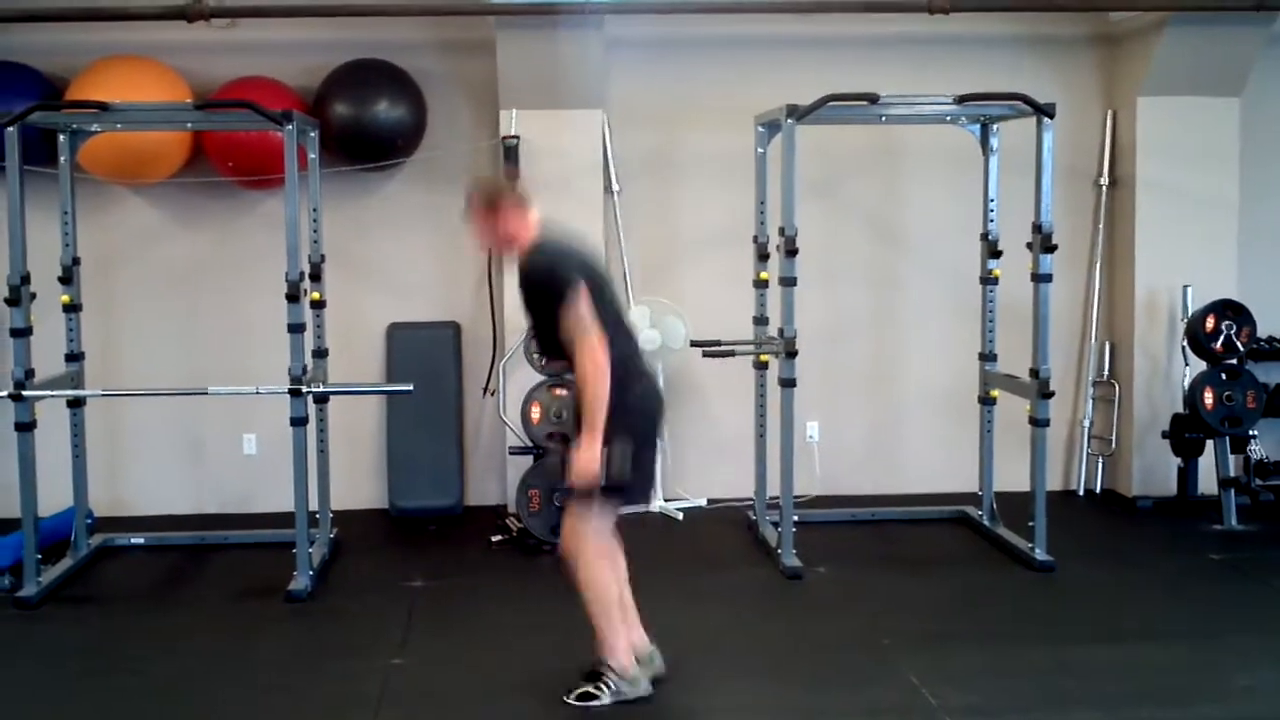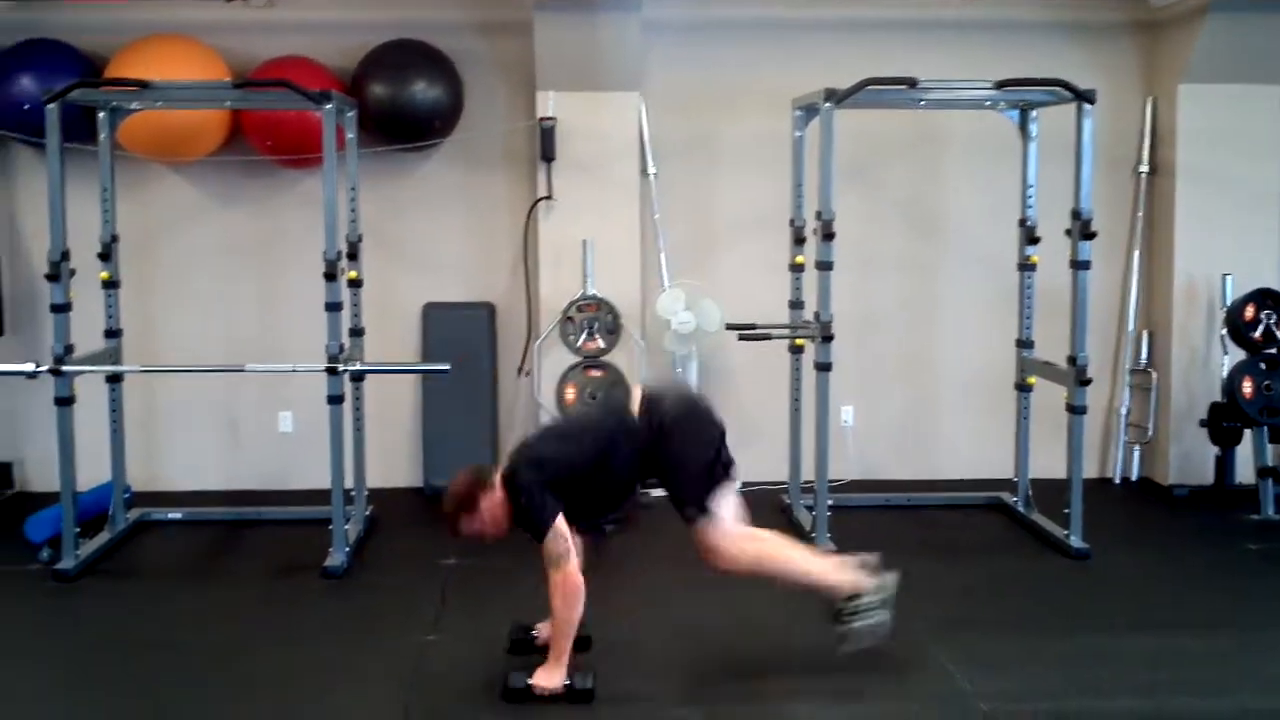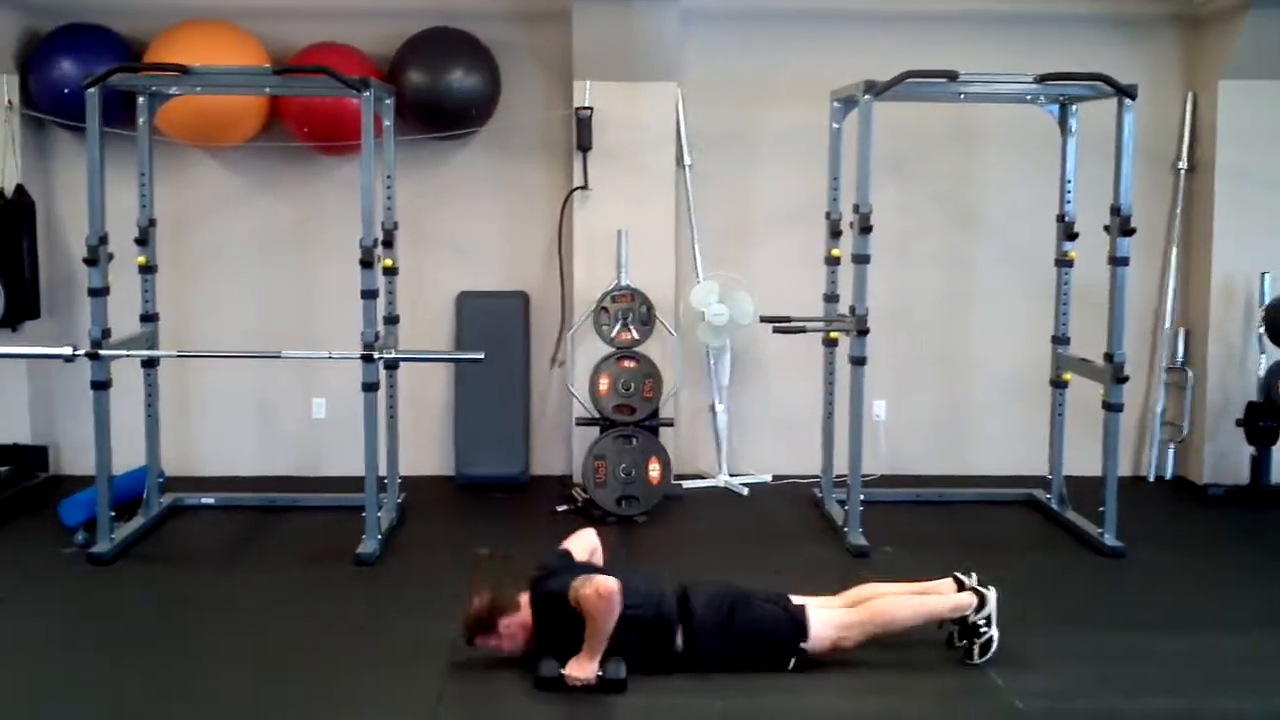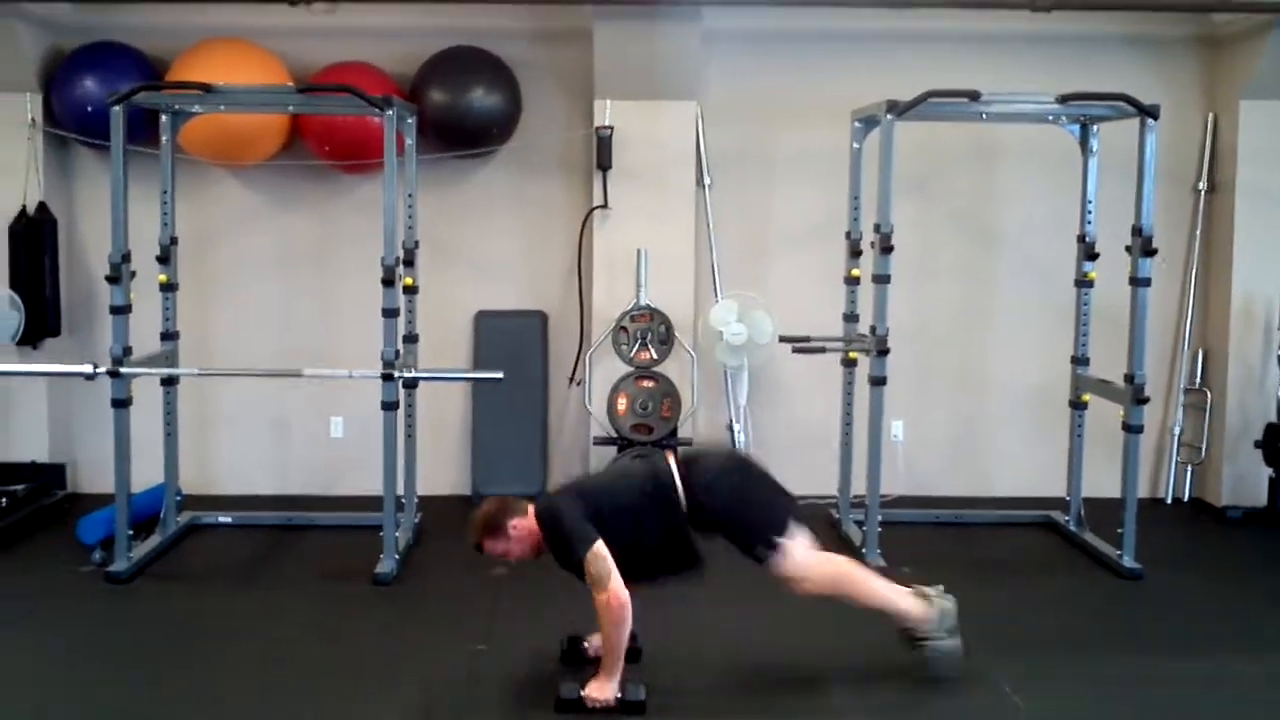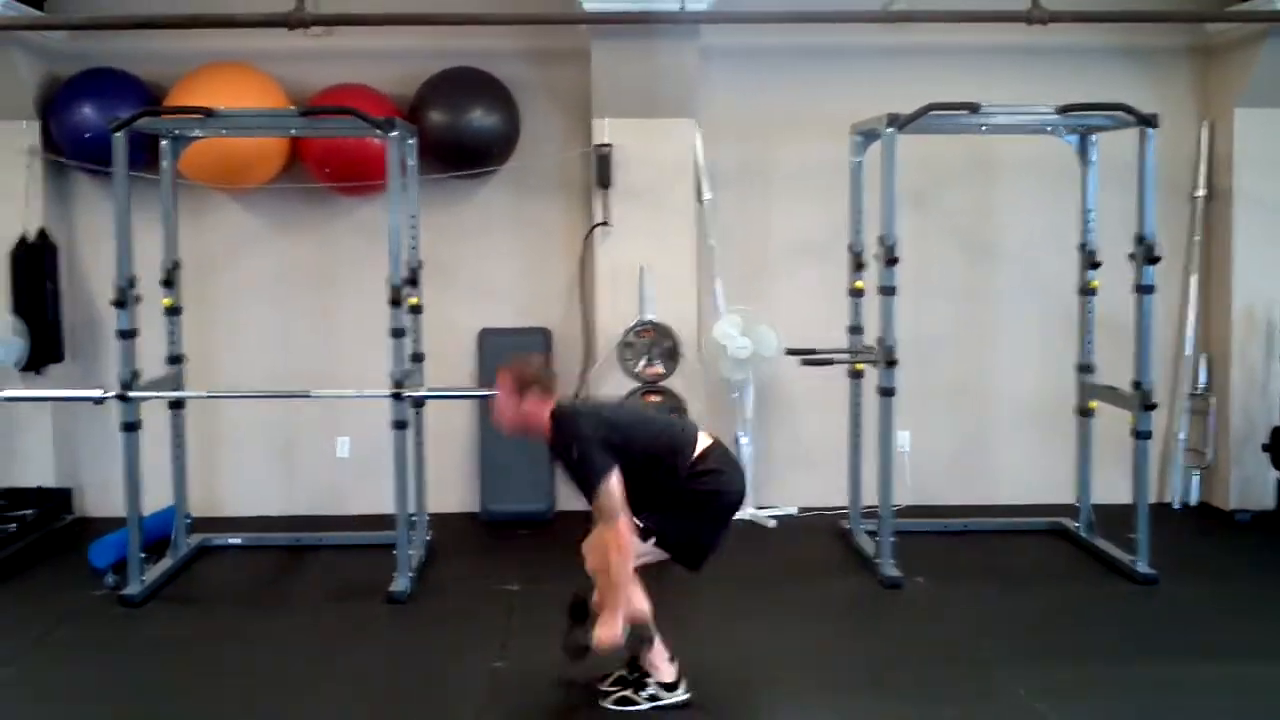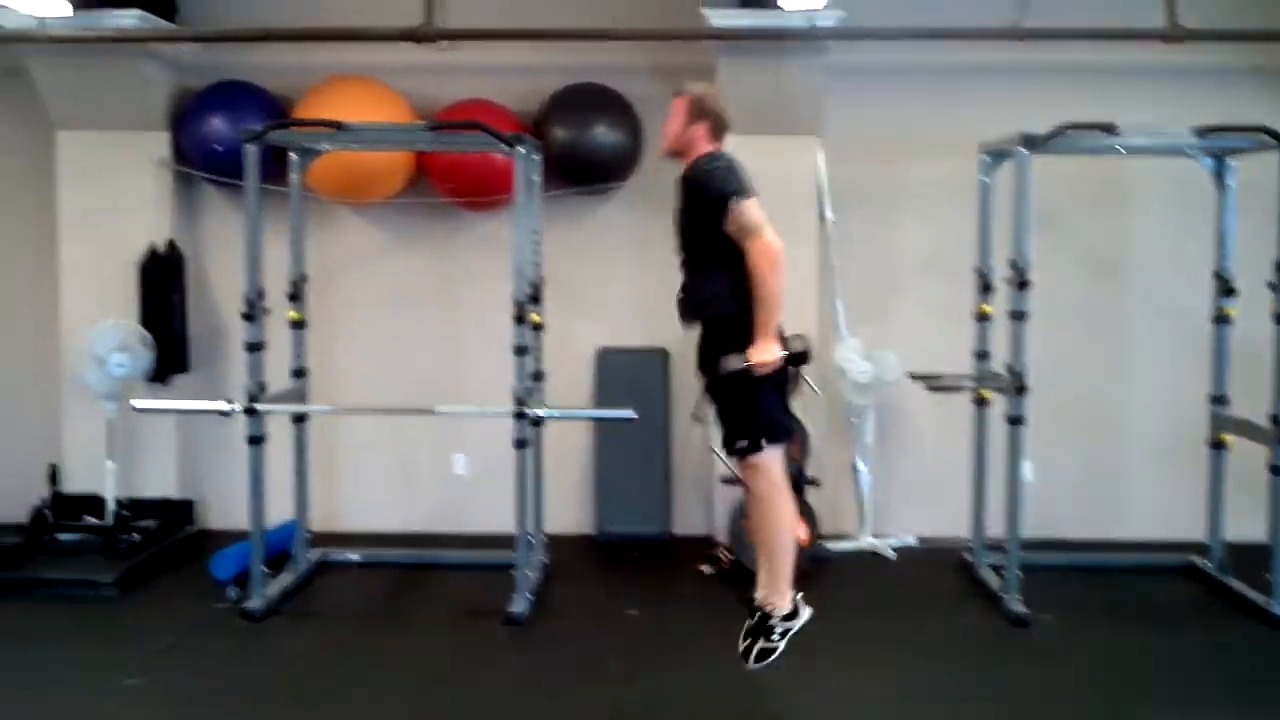
dt=0.4s
person 1, frame 1
left shoulder: (546, 261)
right shoulder: (551, 256)
left elbow: (592, 347)
left wrist: (590, 443)
right wrist: (590, 431)
left hip: (623, 408)
right hip: (625, 402)
left knee: (579, 536)
right knee: (593, 530)
left ankle: (622, 669)
right ankle: (636, 648)
person 1, frame 2
left shoulder: (524, 488)
left elbow: (568, 577)
right elbow: (567, 553)
left wrist: (556, 664)
right wrist: (558, 623)
left hip: (668, 431)
right hip: (663, 417)
left knee: (725, 547)
right knee: (727, 537)
left ankle: (857, 587)
right ankle: (850, 572)
person 1, frame 3
left shoulder: (550, 598)
right shoulder: (548, 579)
left elbow: (604, 591)
right elbow: (588, 536)
left wrist: (588, 657)
left hip: (706, 632)
right hip: (697, 607)
left knee: (844, 630)
right knee: (836, 606)
left ankle: (968, 604)
right ankle: (955, 588)
person 1, frame 4
left shoulder: (561, 522)
right shoulder: (560, 510)
left elbow: (615, 597)
right elbow: (613, 584)
left wrist: (609, 676)
right wrist: (610, 637)
left hip: (709, 483)
right hip: (700, 481)
left knee: (800, 569)
right knee: (800, 563)
left ankle: (919, 610)
right ankle: (915, 605)
person 1, frame 5
left shoulder: (576, 437)
right shoulder: (570, 424)
left elbow: (616, 532)
right elbow: (611, 515)
left wrist: (612, 615)
right wrist: (608, 594)
left hip: (709, 481)
right hip: (697, 473)
left knee: (607, 553)
right knee: (597, 554)
left ankle: (663, 677)
right ankle: (653, 663)
person 1, frame 6
left shoulder: (708, 173)
right shoulder: (707, 176)
left elbow: (765, 244)
left wrist: (767, 338)
left hip: (749, 345)
right hip: (731, 342)
left knee: (763, 471)
right knee: (758, 470)
left ankle: (781, 605)
right ankle: (772, 597)
